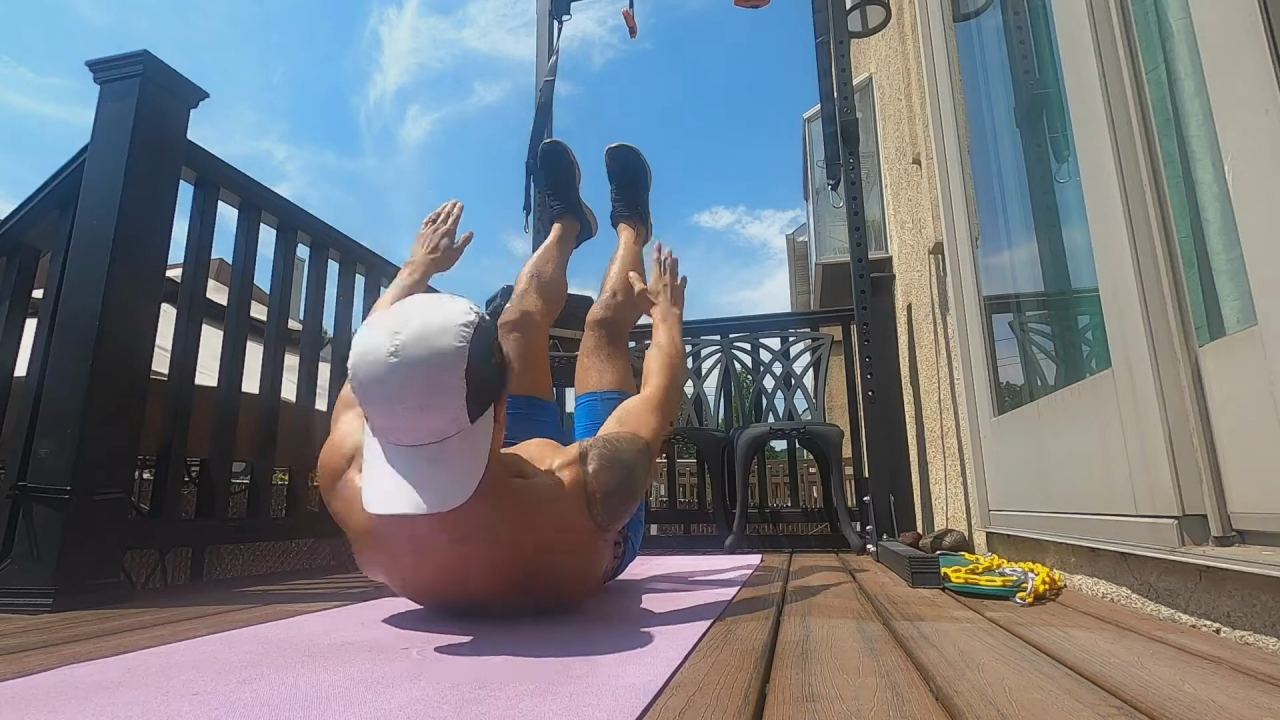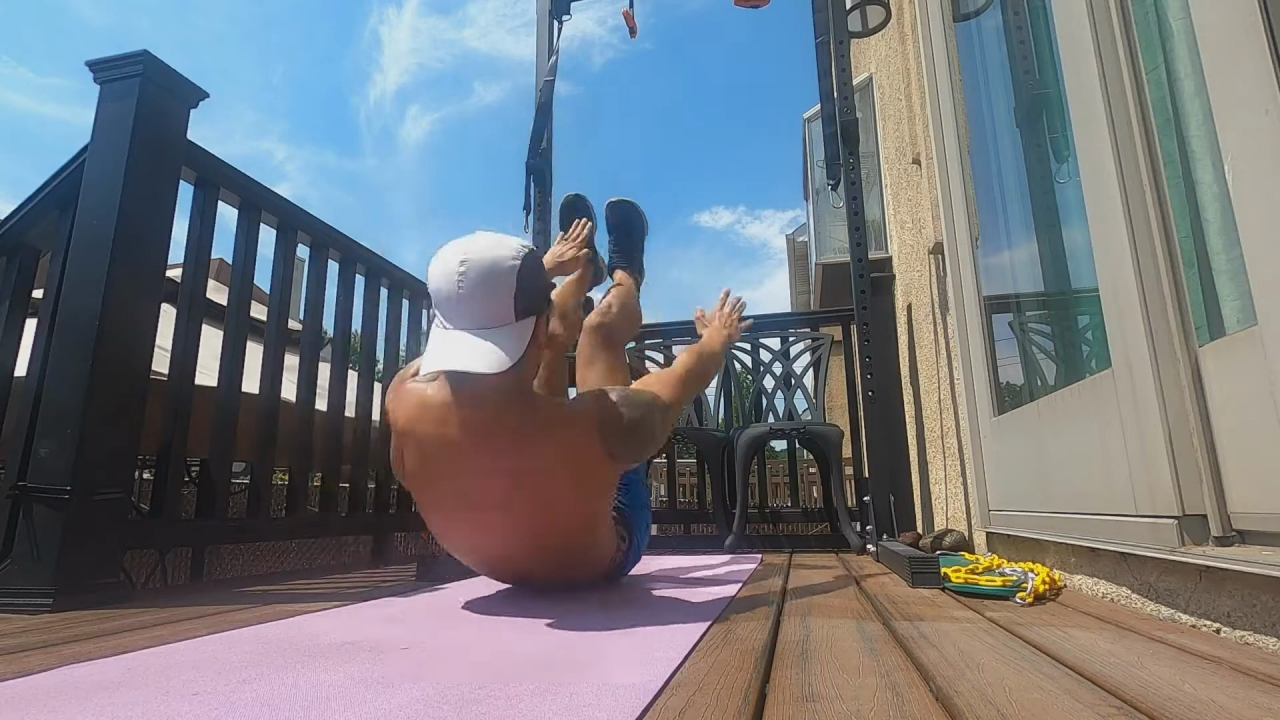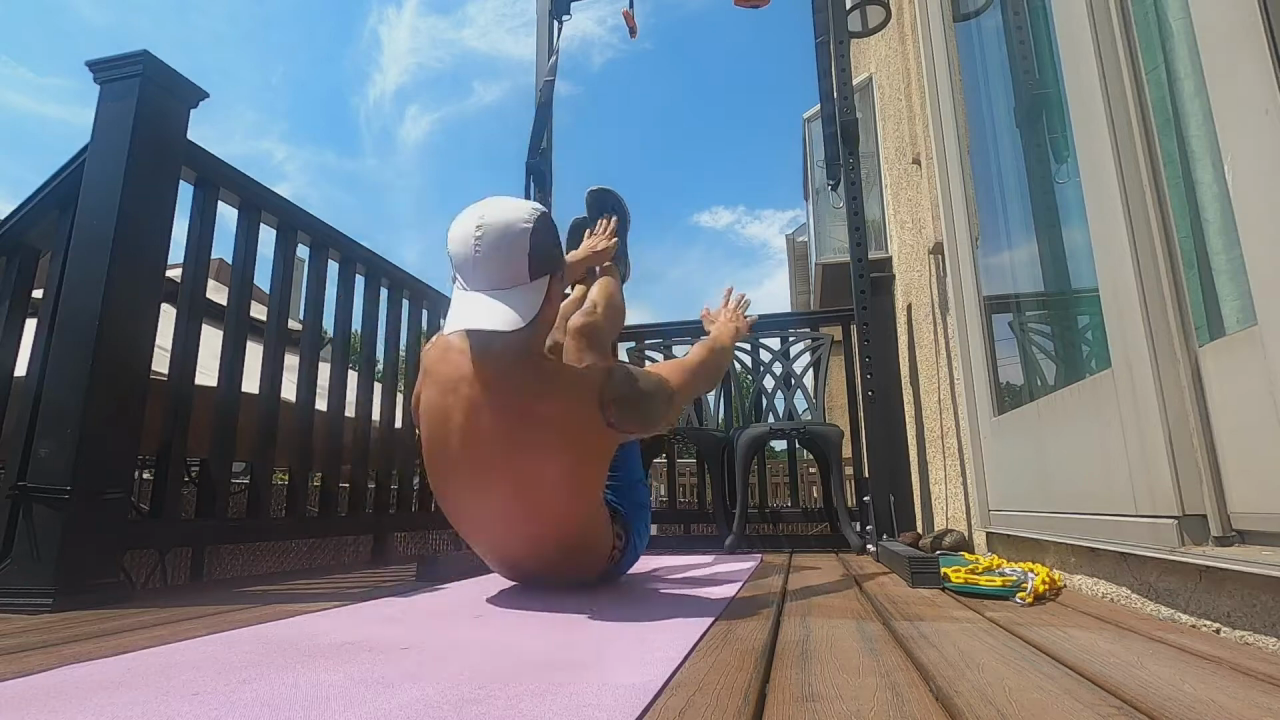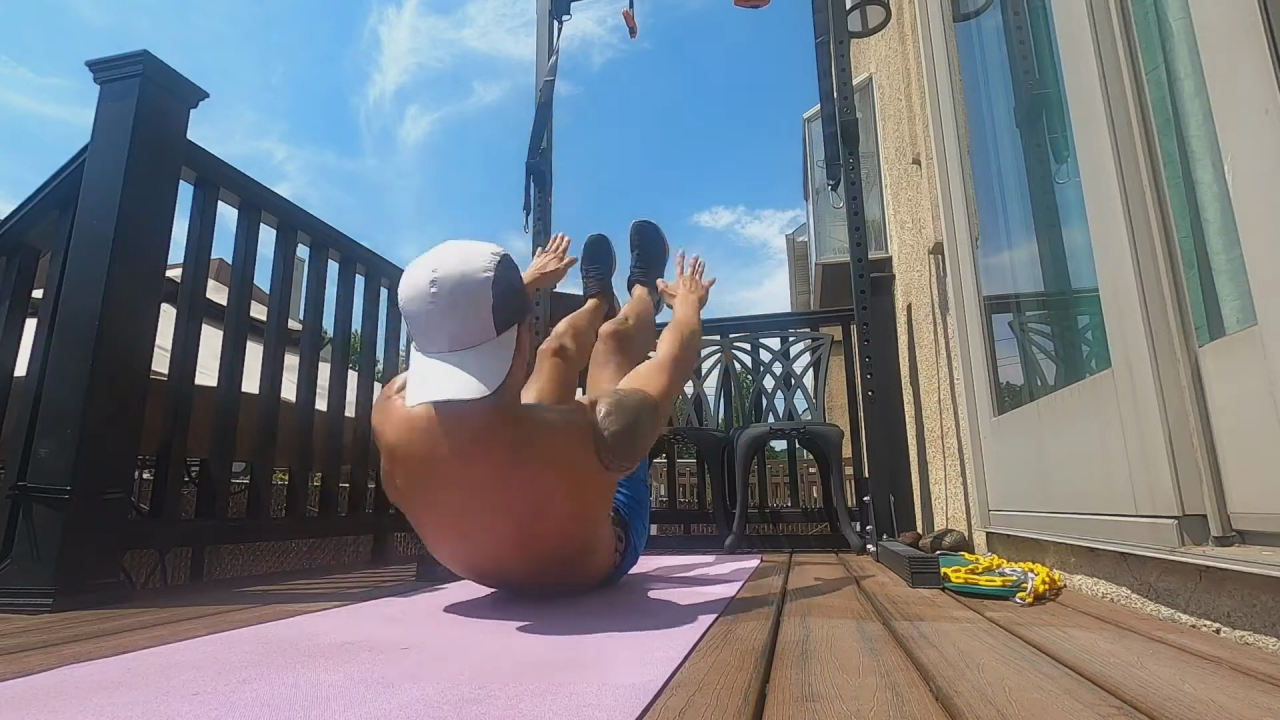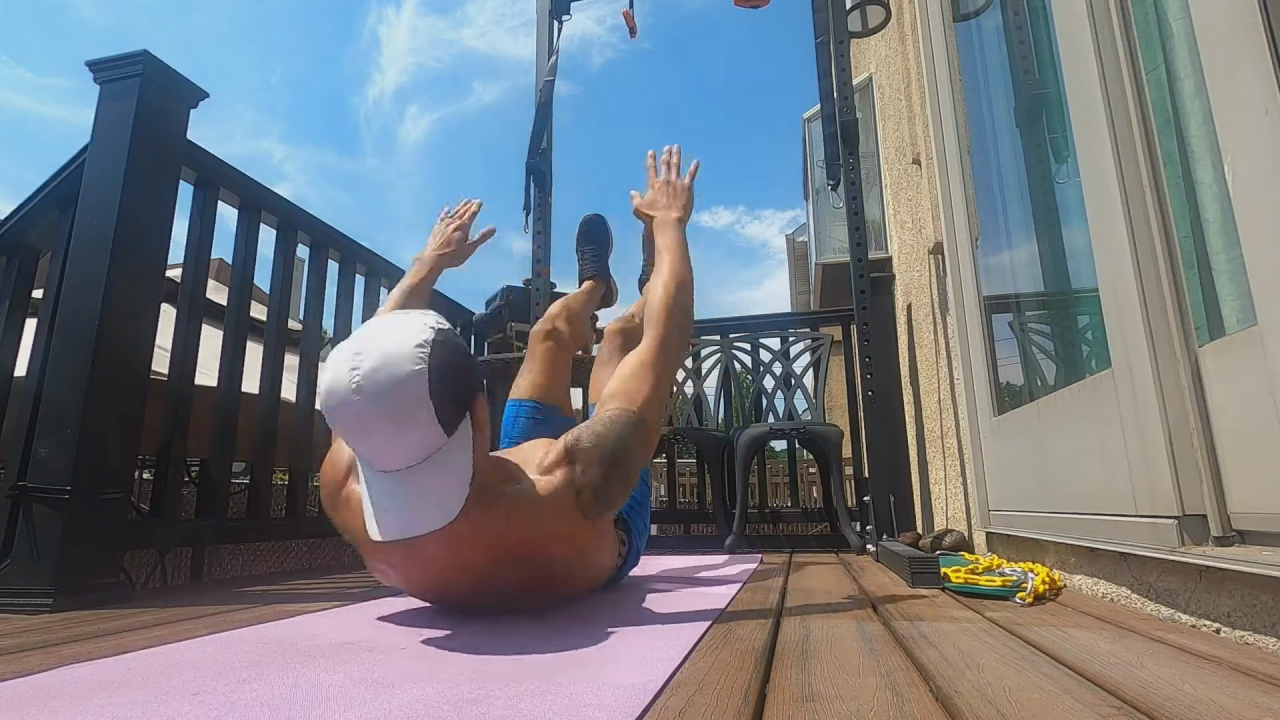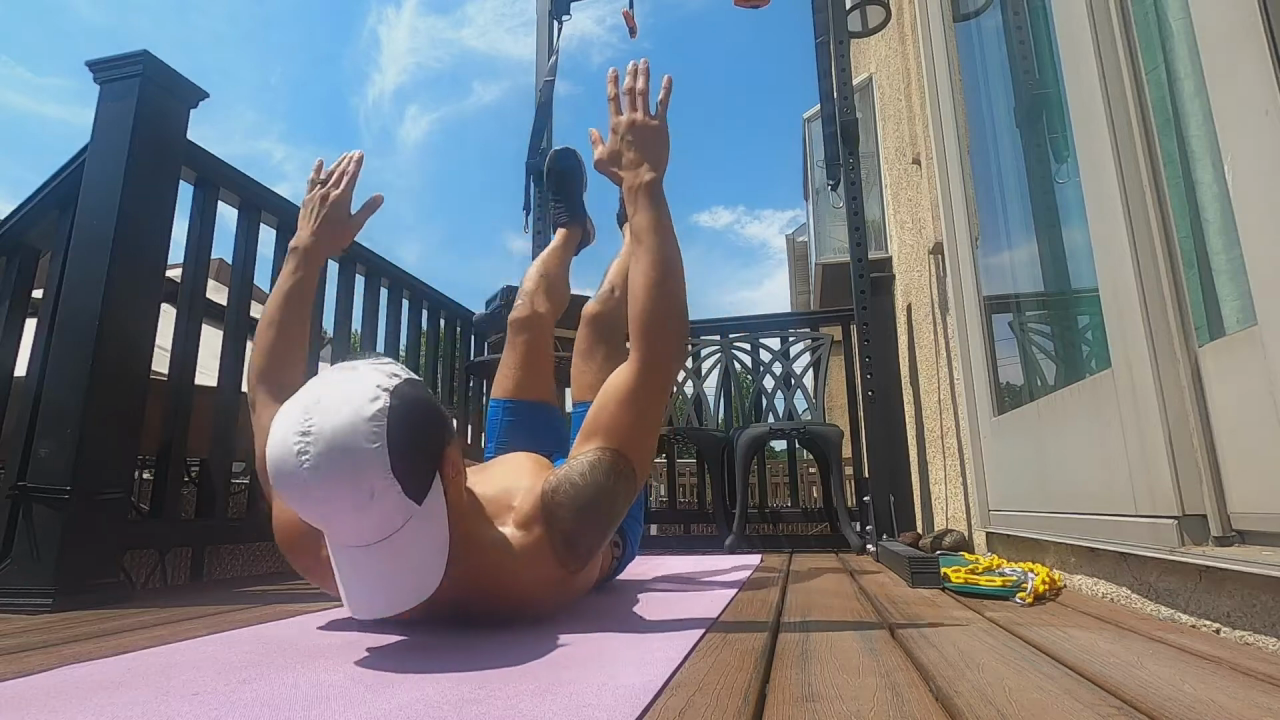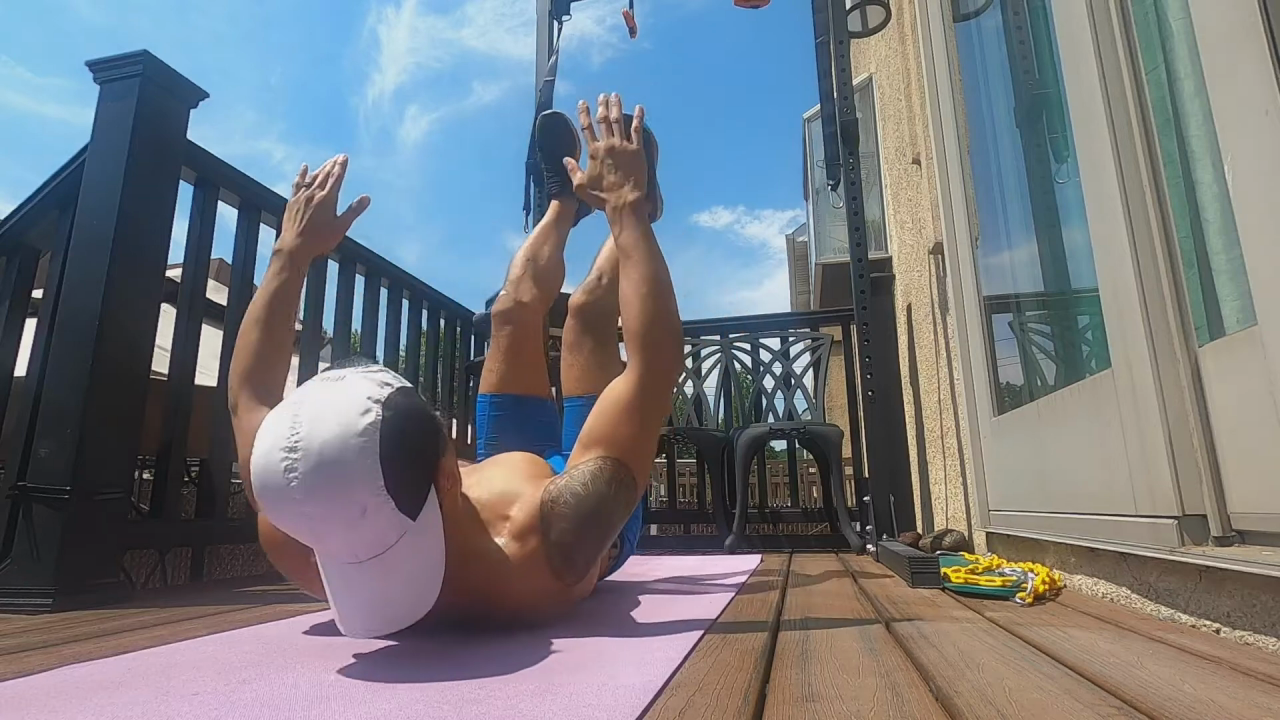
dt=0.2s
person 1, frame 1
left shoulder: (350, 491)
right shoulder: (585, 491)
left elbow: (369, 372)
right elbow: (659, 396)
left wrist: (415, 272)
right wrist: (667, 314)
left knee: (521, 319)
right knee: (604, 323)
left ankle: (567, 226)
right ankle: (629, 229)
person 1, frame 2
left shoulder: (406, 401)
right shoulder: (594, 426)
left elbow: (470, 324)
right elbow: (684, 379)
left wrist: (546, 267)
right wrist: (718, 337)
left hip: (510, 556)
right hip: (599, 561)
left knee: (561, 326)
right knee: (603, 328)
left ankle: (582, 271)
right ankle: (624, 276)
person 1, frame 3
left shoulder: (436, 358)
right shoulder: (595, 392)
left elbow: (499, 289)
right elbow: (697, 372)
left wrist: (573, 263)
right wrist: (724, 333)
left hip: (507, 557)
right hip: (597, 560)
left knee: (556, 346)
right knee: (585, 329)
left ankle: (587, 284)
right ankle: (608, 276)
person 1, frame 4
left shoulder: (392, 412)
right shoulder: (588, 434)
left elbow: (457, 327)
right elbow: (672, 365)
left wrist: (527, 283)
right wrist: (686, 304)
right hip: (594, 562)
left knee: (559, 348)
right knee: (616, 336)
left ankle: (599, 303)
right ankle: (643, 291)
person 1, frame 5
left shoulder: (349, 499)
right shoulder: (569, 495)
left elbow: (379, 356)
right elbow: (666, 345)
left wrist: (426, 264)
right wrist: (670, 222)
right hip: (600, 552)
left knee: (551, 332)
right knee: (623, 335)
left ankle: (594, 286)
right ankle: (652, 275)
person 1, frame 6
left shoulder: (306, 540)
right shoulder: (550, 542)
left elbow: (267, 385)
right elbow: (659, 355)
left wrist: (306, 248)
right wrist: (643, 183)
right hip: (592, 545)
left knee: (528, 318)
right knee: (601, 319)
left ankle: (570, 233)
right ankle: (635, 225)
person 1, frame 7
left shoulder: (297, 545)
right shoulder: (547, 553)
left elbow: (249, 396)
right elbow: (657, 365)
left wrist: (291, 253)
right wrist: (626, 205)
left knee: (513, 309)
right knee: (588, 311)
left ankle: (564, 205)
right ankle: (639, 206)
